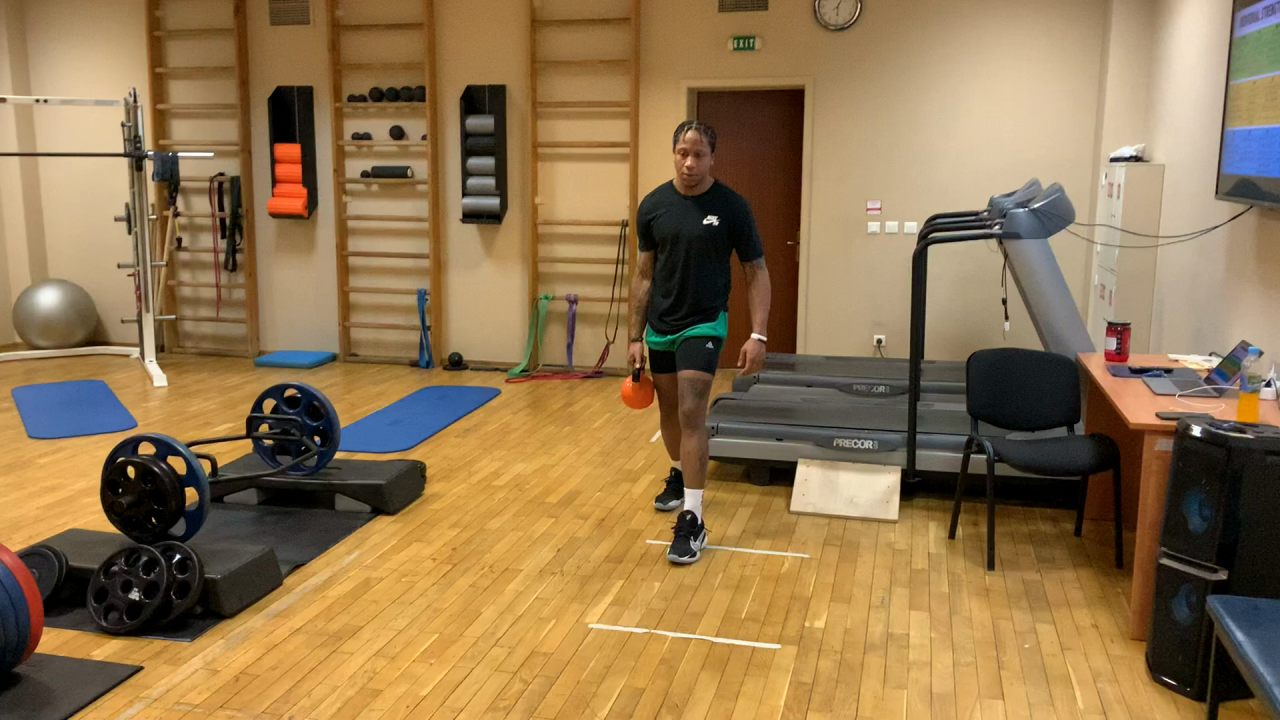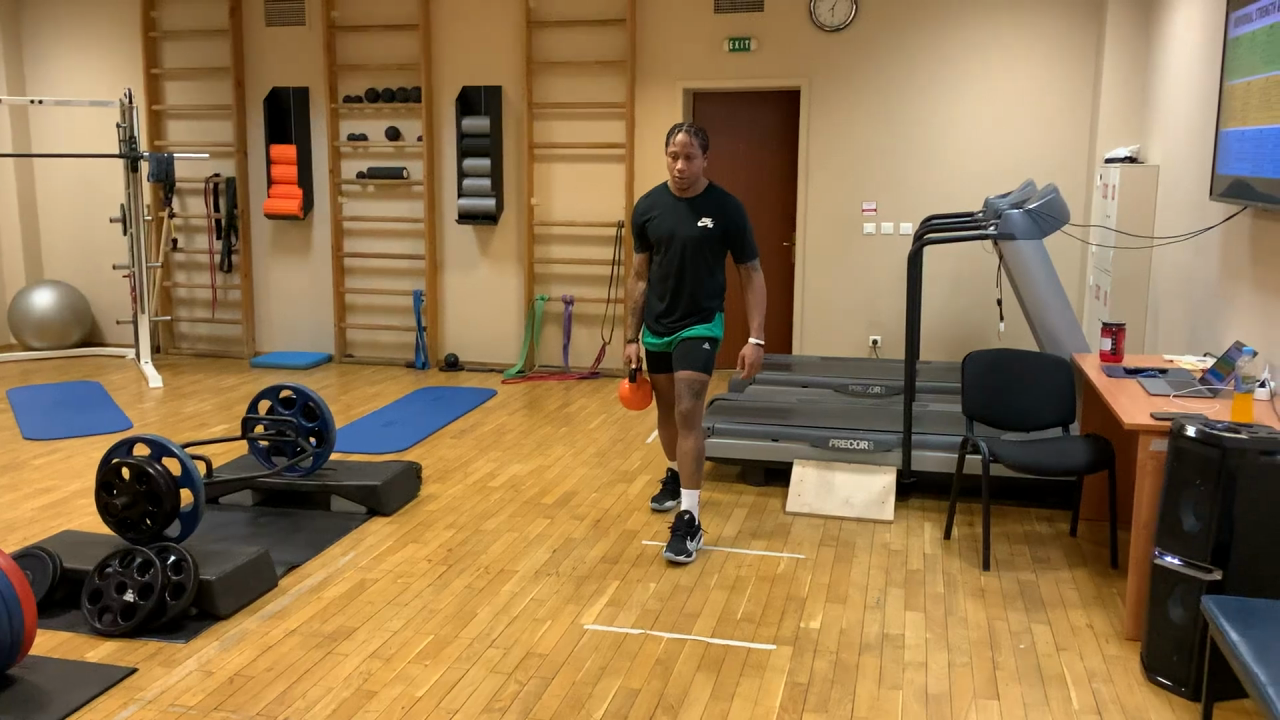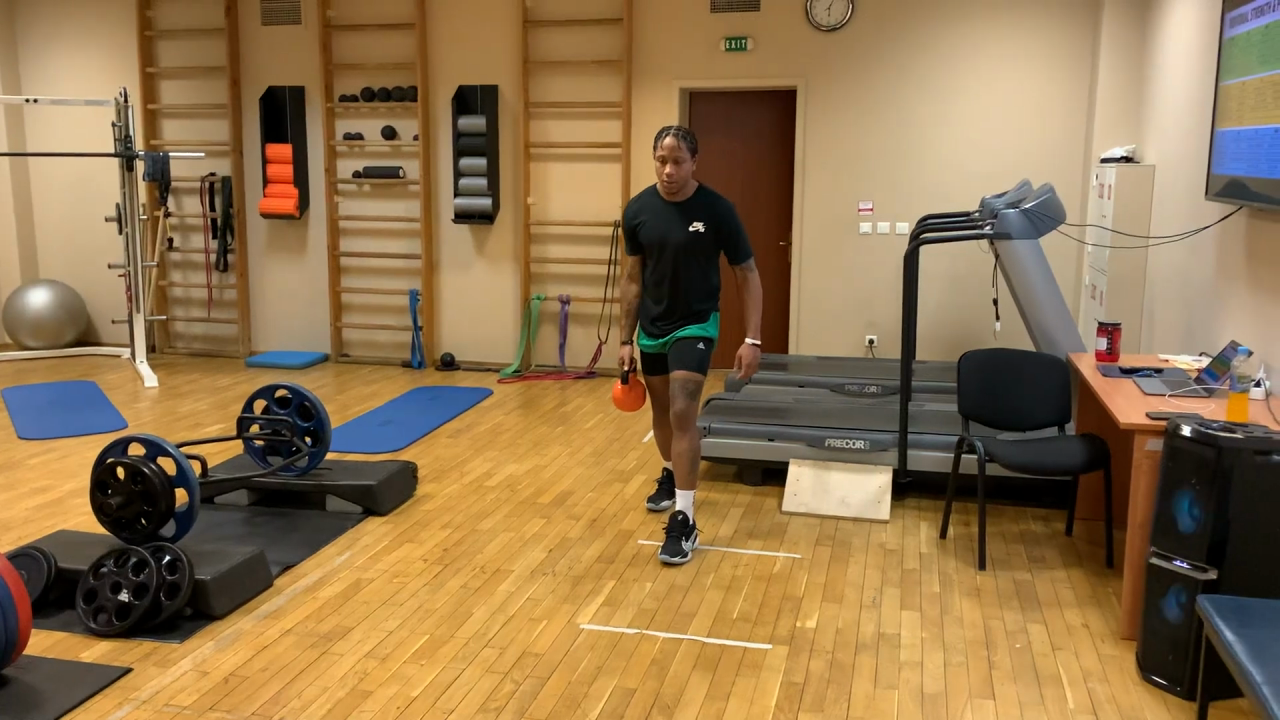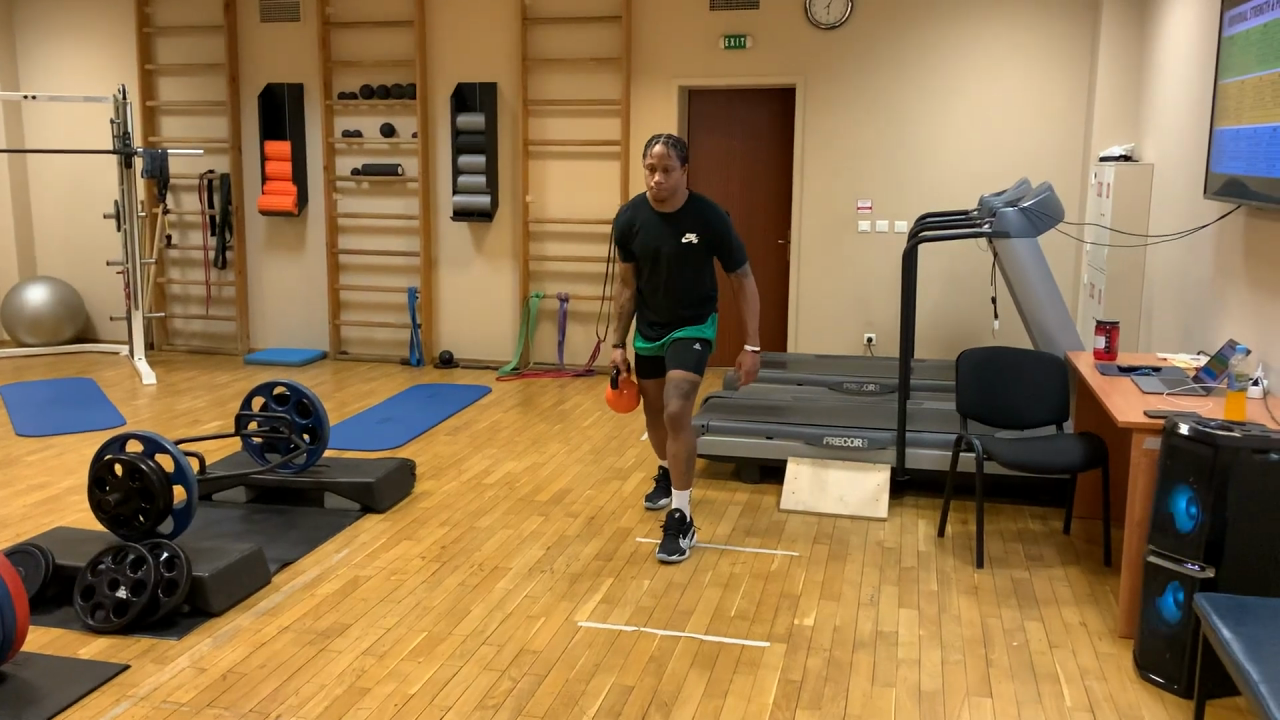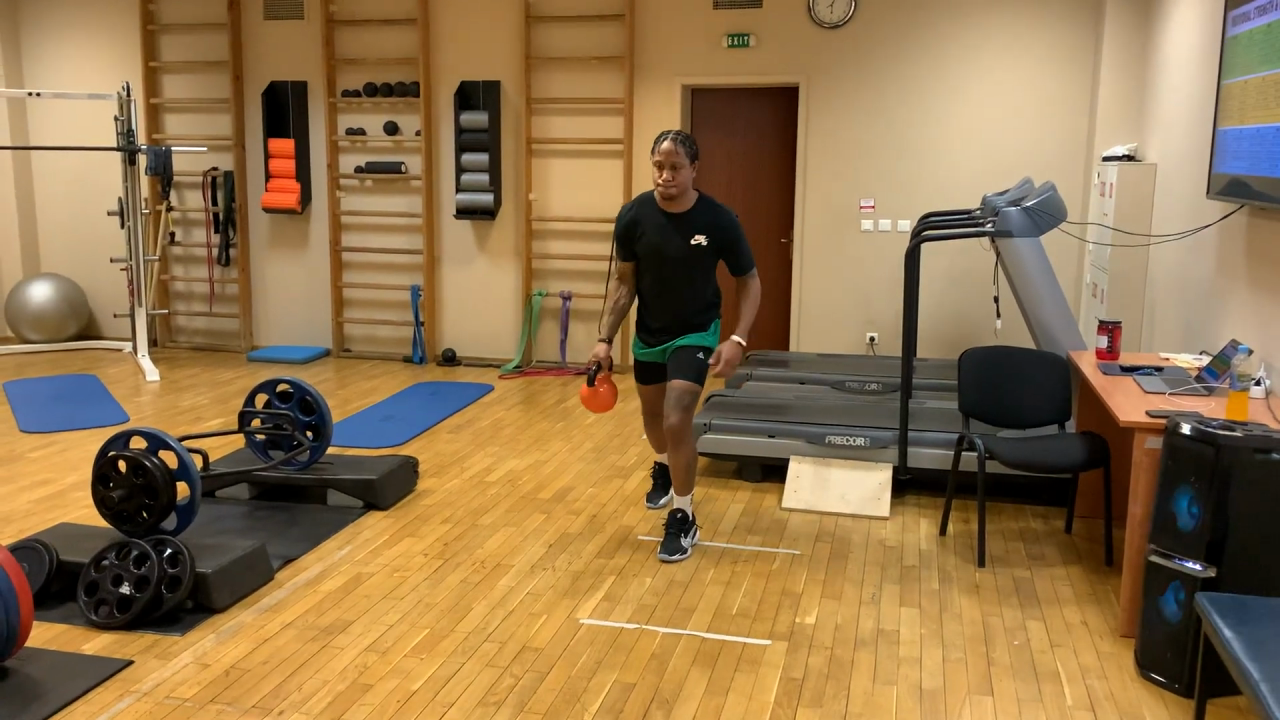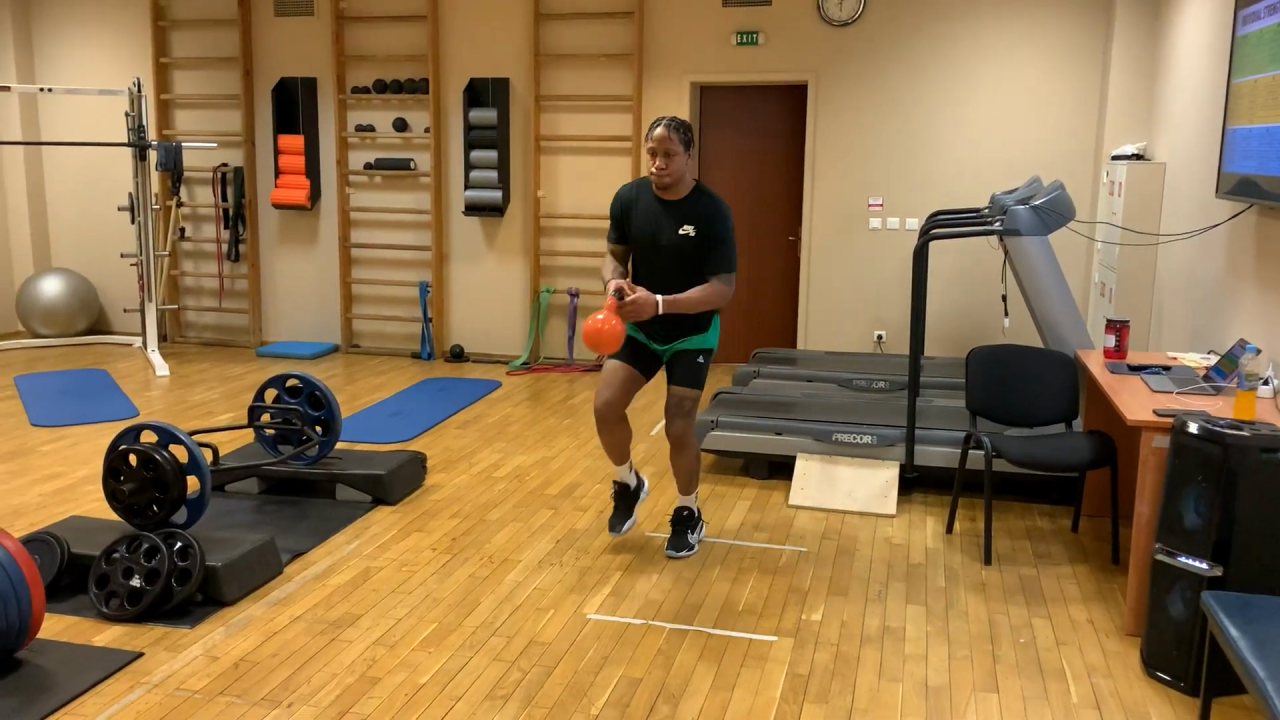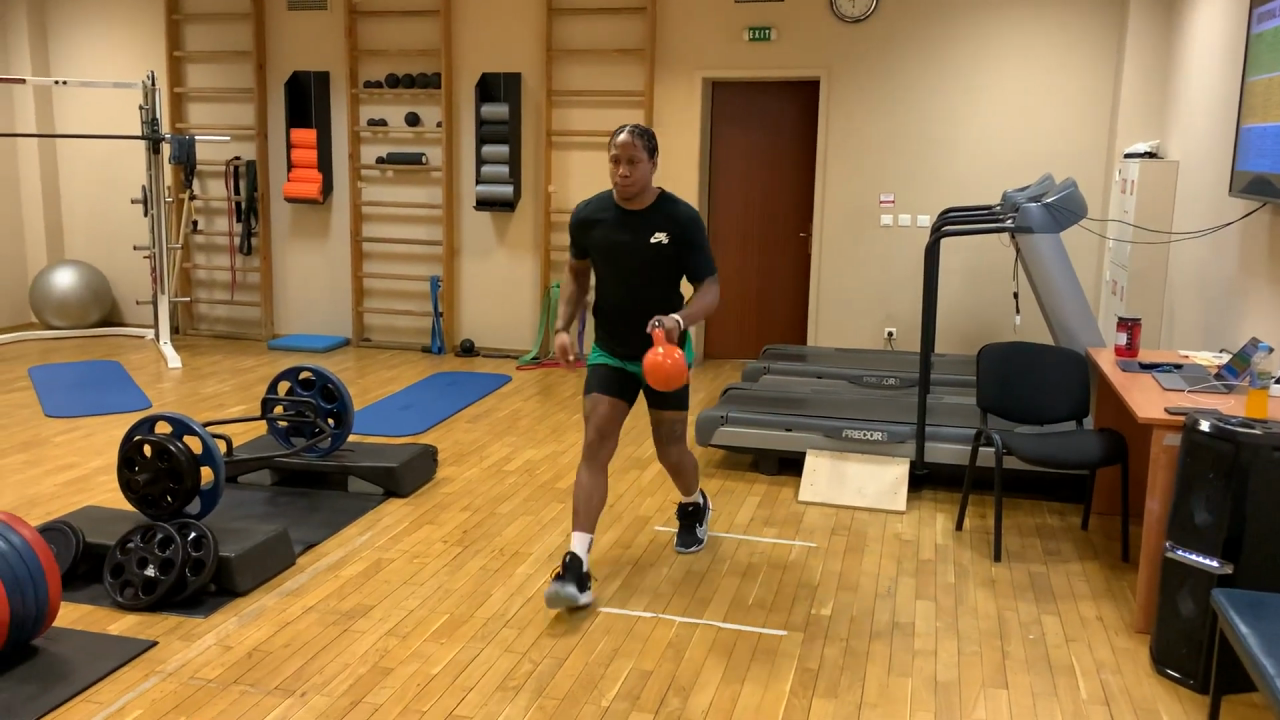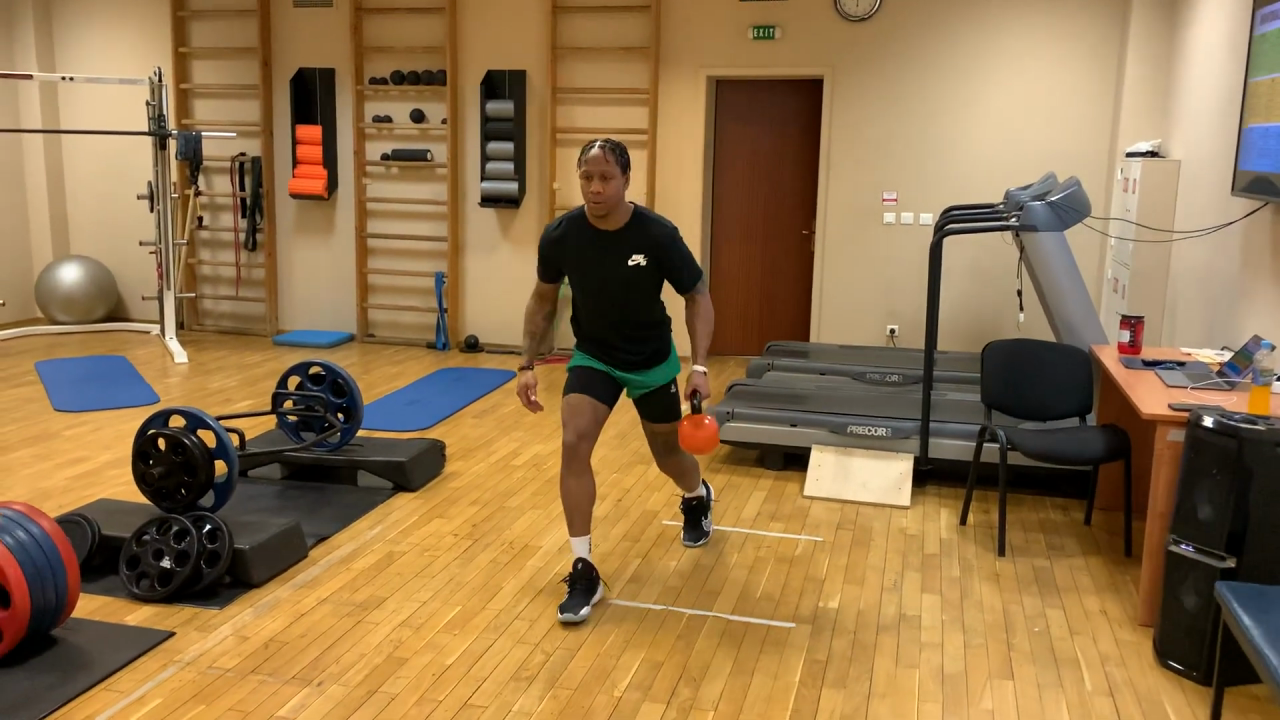
dt=0.3s
person 1, frame 1
left shoulder: (731, 206)
right shoulder: (653, 205)
left elbow: (756, 272)
right elbow: (644, 273)
left wrist: (758, 334)
right wrist: (635, 335)
left hip: (703, 324)
right hip: (659, 326)
left knee: (691, 414)
right knee: (668, 410)
left ankle: (692, 520)
right ankle: (678, 476)
person 1, frame 2
left shoulder: (726, 208)
right shoulder: (648, 207)
left elbow: (751, 274)
right elbow: (640, 275)
left wrist: (755, 338)
right wrist: (632, 336)
left hip: (700, 326)
right hip: (656, 328)
left knee: (688, 414)
right knee: (666, 410)
left ankle: (689, 520)
right ankle: (675, 476)
person 1, frame 3
left shoulder: (717, 210)
right shoulder: (637, 210)
left elbow: (747, 274)
right elbow: (633, 278)
left wrist: (752, 338)
right wrist: (626, 339)
left hip: (695, 325)
right hip: (651, 327)
left knee: (682, 413)
right knee: (660, 410)
left ankle: (684, 520)
right ankle: (670, 476)
person 1, frame 4
left shoulder: (709, 218)
right shoulder: (628, 218)
left elbow: (742, 280)
right elbow: (627, 283)
left wrist: (751, 346)
right wrist: (618, 342)
left hip: (692, 326)
right hip: (648, 330)
left knee: (676, 412)
right knee: (654, 412)
left ankle: (681, 517)
right ankle: (666, 473)
person 1, frame 5
left shoulder: (718, 220)
right shoulder: (633, 215)
left elbow: (750, 281)
right elbow: (624, 280)
left wrist: (737, 338)
right wrist: (607, 336)
left hip: (696, 335)
right hip: (648, 334)
left knee: (676, 422)
right knee: (652, 419)
left ankle: (683, 517)
right ankle: (665, 466)
person 1, frame 6
left shoulder: (711, 212)
right shoulder: (628, 199)
left elbow: (722, 289)
right elbow: (616, 254)
left wrist: (660, 304)
right wrist: (613, 283)
left hip: (691, 332)
right hip: (642, 327)
left knee: (678, 429)
right knee: (605, 406)
left ankle: (688, 515)
right ankle: (627, 484)
person 1, frame 7
left shoulder: (681, 219)
right shoulder: (588, 215)
left elbow: (708, 287)
right elbow: (577, 272)
left wrist: (679, 320)
right wrist: (563, 326)
right hip: (610, 352)
left knee: (671, 451)
right knee: (595, 445)
left ankle: (693, 507)
right ankle: (576, 565)
person 1, frame 8
left shoulder: (658, 235)
right shoulder: (559, 235)
left elbow: (697, 295)
right elbow: (543, 298)
left wrist: (698, 366)
right wrist: (527, 365)
left hip: (652, 360)
right hip: (593, 357)
left knee: (668, 455)
right knee: (573, 445)
left ankle: (698, 496)
right ankle: (583, 570)
